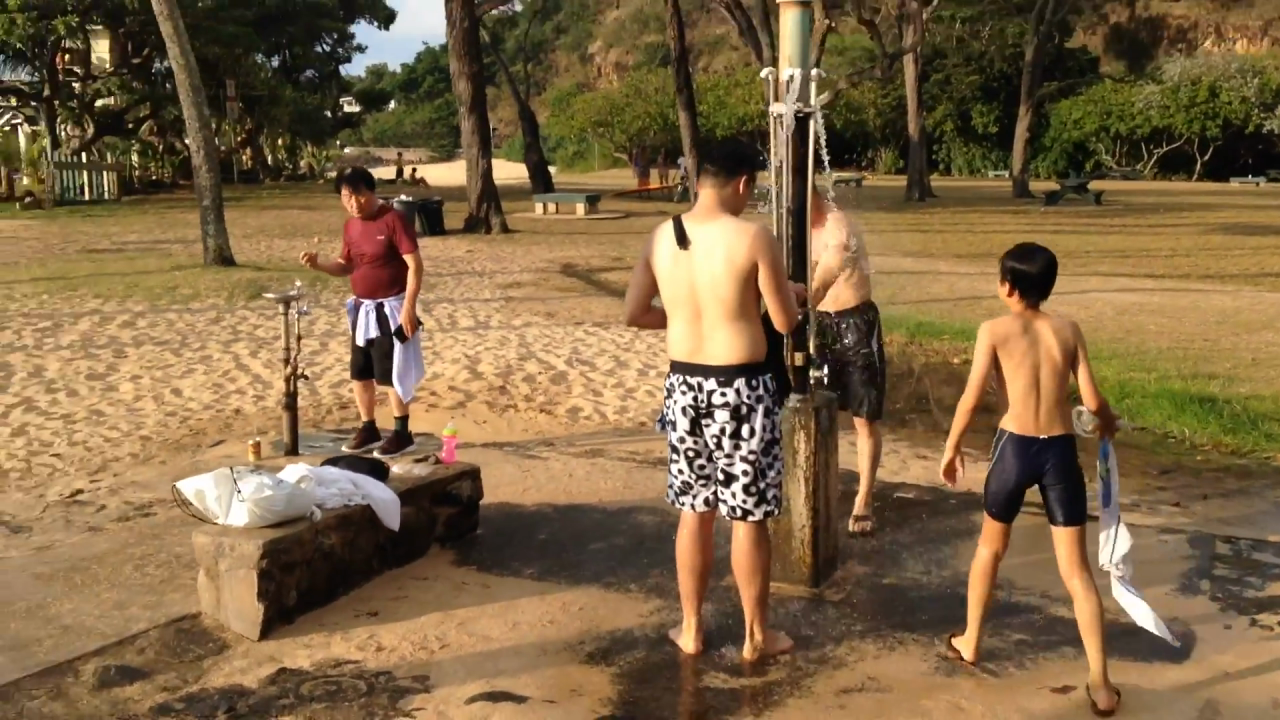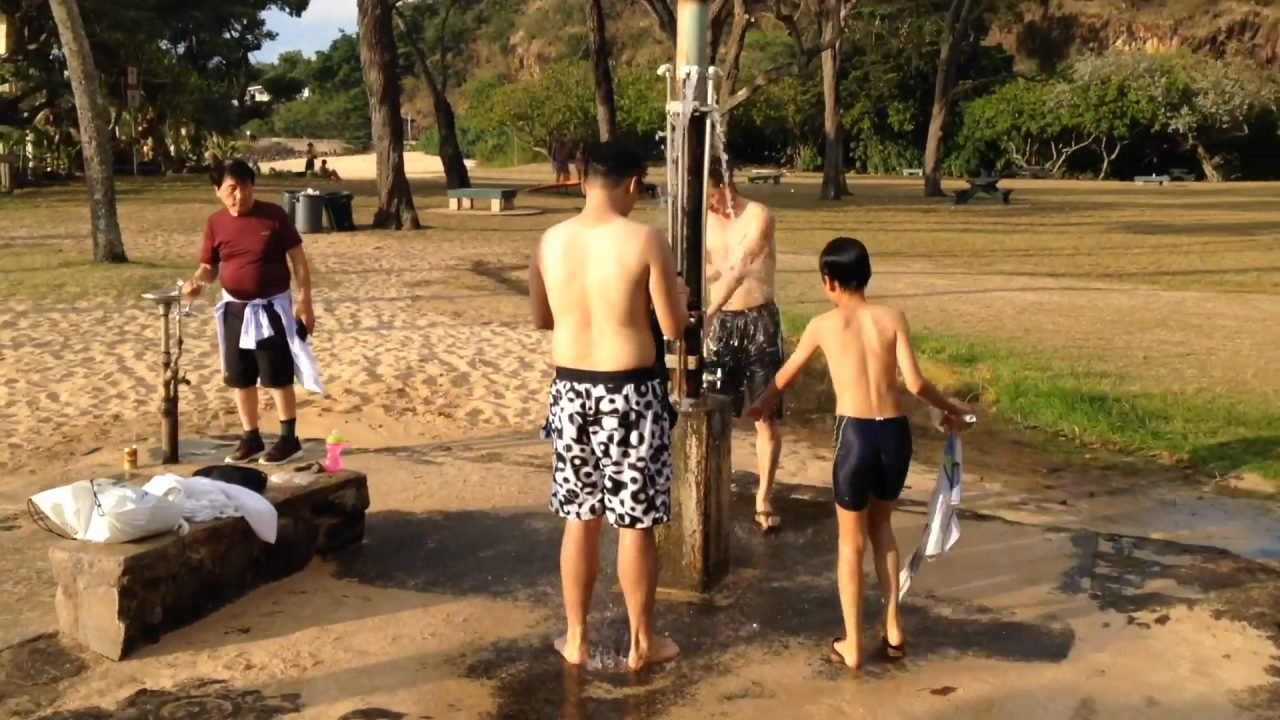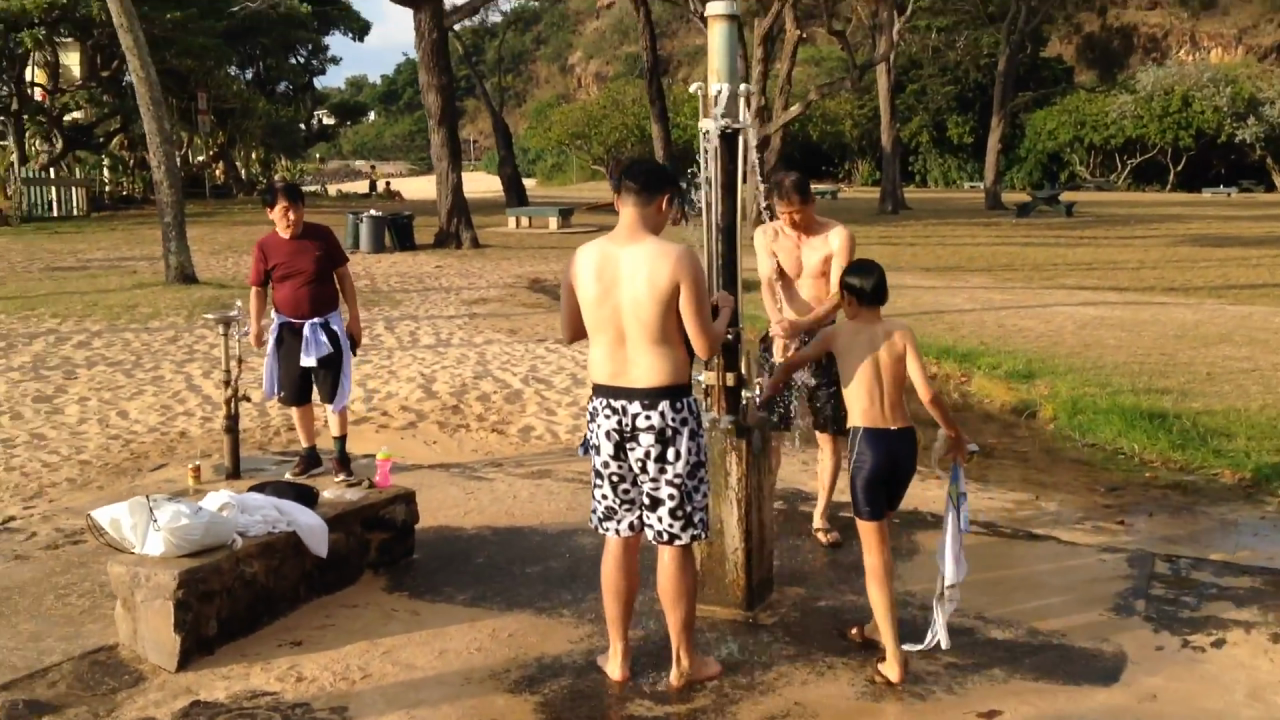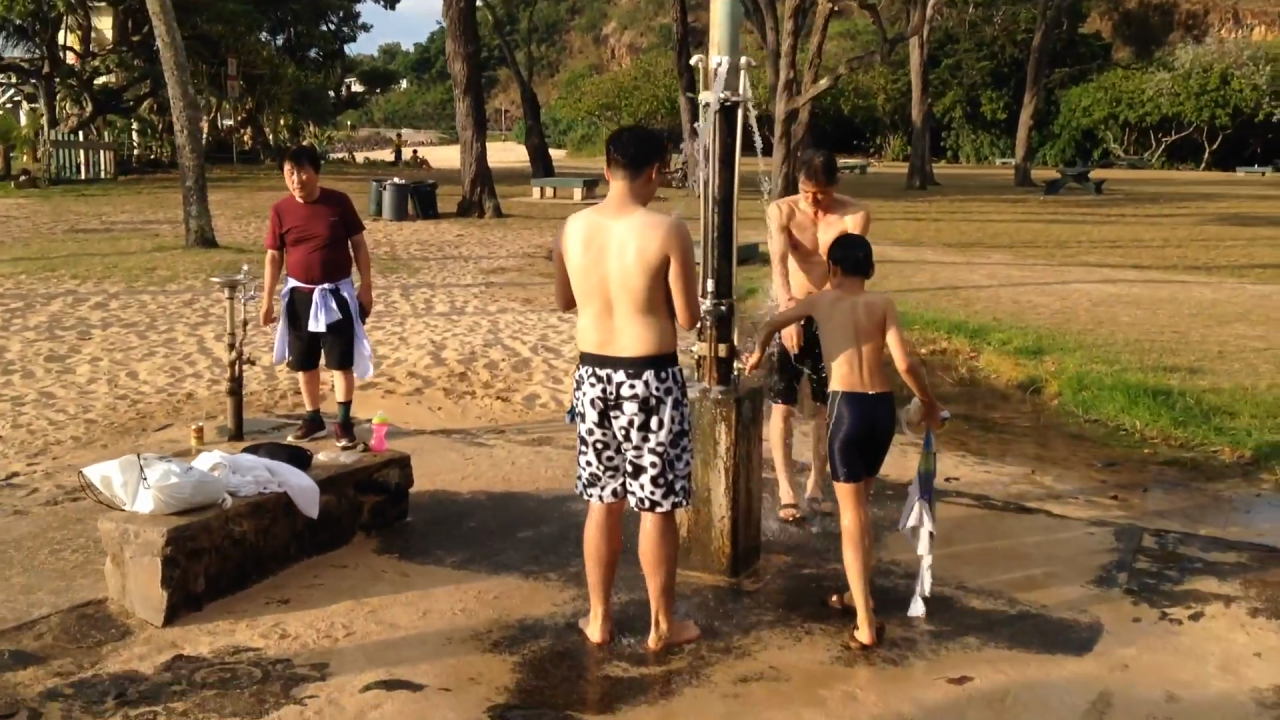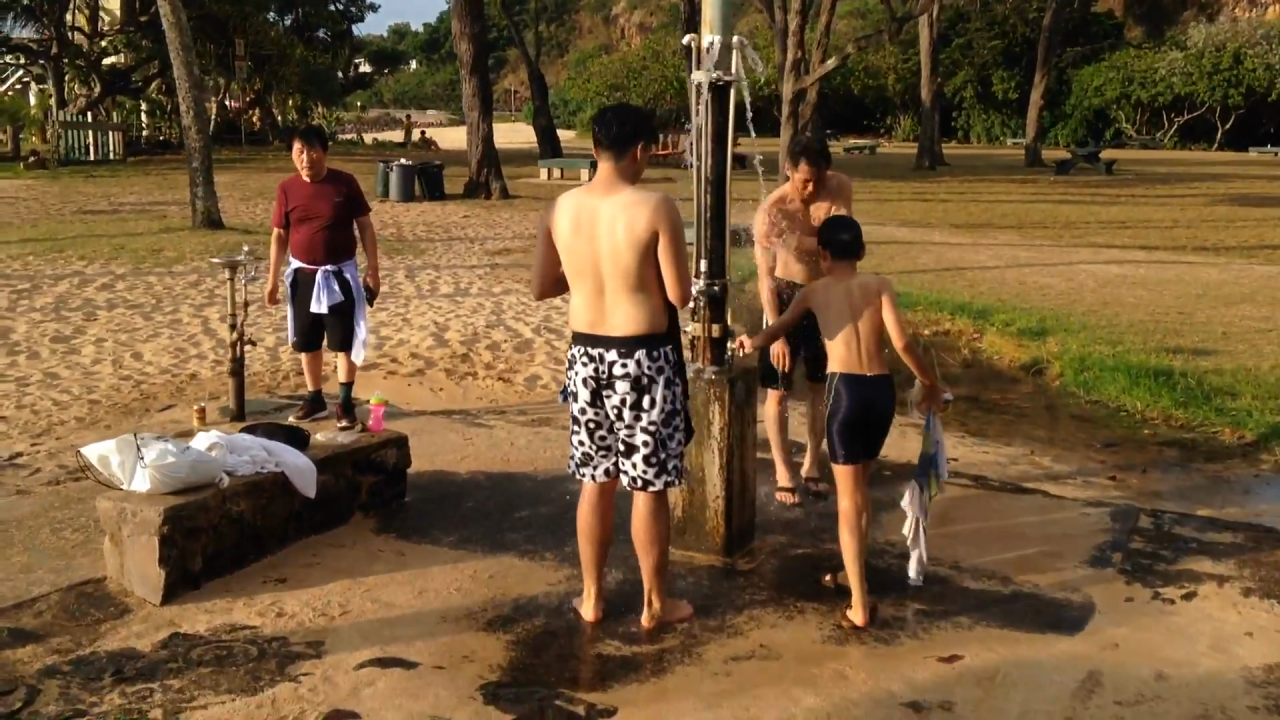
dt=0.4s
person 1, frame 1
left shoulder: (661, 237)
right shoulder: (754, 237)
left elbow: (633, 314)
right elbow: (784, 322)
right wrist: (792, 294)
left hip: (685, 384)
right hip: (741, 387)
left knee: (694, 510)
right knee: (749, 515)
left ankle: (691, 628)
right ankle: (757, 634)
person 1, frame 2
left shoulder: (550, 240)
right shoulder: (646, 239)
left elbow: (542, 320)
right elbow: (673, 328)
right wrist: (681, 293)
left hip: (571, 391)
right hip: (629, 393)
left knee: (580, 518)
right knee: (636, 523)
left ankle: (576, 638)
right ankle: (642, 642)
person 1, frame 3
left shoulder: (582, 258)
right shoulder: (677, 258)
left elbow: (571, 332)
right elbow: (705, 346)
right wrist: (724, 312)
left hip: (608, 408)
right hip: (664, 411)
left knee: (619, 534)
right knee: (674, 539)
left ankle: (618, 654)
right ankle: (684, 660)
person 1, frame 4
left shoulder: (573, 227)
right shoulder: (666, 231)
right elbow: (688, 319)
left hip: (593, 375)
right hip: (650, 379)
left knee: (602, 500)
right knee: (656, 506)
left ankle: (599, 617)
right ankle: (663, 624)
person 1, frame 5
left shoulder: (561, 208)
right shoulder: (655, 208)
left elbow: (541, 289)
right elbow: (680, 295)
right wrist: (677, 265)
left hip: (586, 355)
right hip: (642, 357)
left knee: (595, 480)
right knee: (648, 485)
left ankle: (592, 596)
right ankle: (655, 603)
person 2, frame 1
left shoulder: (994, 330)
right shoulder: (1068, 330)
left elbow: (971, 397)
right elbow: (1092, 399)
left wrist: (951, 448)
right wrist: (1108, 420)
left hip: (1015, 448)
right hip: (1061, 450)
left knee: (991, 545)
right knee: (1076, 569)
left ankle: (969, 640)
person 2, frame 2
left shoulder: (823, 324)
right shoulder: (892, 317)
left elbow: (785, 376)
right elbow: (915, 383)
left wrist: (760, 405)
right wrist: (950, 408)
left hip: (854, 432)
right hip: (895, 432)
left knee: (851, 541)
right knee: (880, 526)
left ankle: (852, 645)
right ankle: (893, 628)
person 2, frame 3
left shoulder: (837, 333)
right shoulder: (901, 332)
left elbow: (790, 365)
right elbow: (927, 394)
left wrist: (769, 388)
right wrist: (955, 434)
left hip: (867, 442)
right hip: (904, 441)
left knee: (874, 554)
right knee: (881, 538)
left ankle: (894, 661)
right ankle: (881, 627)
person 2, frame 4
left shoulder: (820, 301)
right shoulder: (883, 303)
left elbow: (773, 324)
right elbow: (904, 363)
left wrist: (758, 354)
right wrist: (929, 403)
left hip: (846, 407)
right hip: (882, 407)
left knee: (851, 515)
right knee: (860, 503)
left ankle: (865, 624)
right ankle: (859, 594)
person 2, frame 5
left shoulder: (814, 290)
right shoulder: (879, 284)
left elbow: (778, 330)
right elbow: (901, 341)
left wrist: (755, 342)
right wrist: (930, 382)
left hip: (845, 389)
right hip: (882, 389)
left knee: (849, 499)
right knee: (860, 487)
left ankle: (859, 606)
right ankle: (852, 575)
person 3, frame 1
left shoulder: (839, 229)
right shoulder: (804, 224)
left elbow: (819, 287)
left hip: (856, 322)
right hip: (822, 321)
left knee: (865, 419)
left ankle: (863, 501)
person 3, frame 2
left shoulder: (758, 216)
right shoulder: (704, 217)
left elbow: (738, 271)
right elbow: (702, 268)
left wrist: (706, 315)
left hip: (759, 322)
right hip: (722, 322)
left knee: (767, 419)
left ankle: (764, 499)
person 3, frame 3
left shoulder: (838, 236)
right shoulder: (766, 235)
left elbow: (836, 296)
right elbow: (769, 285)
left wrist: (800, 325)
right wrist: (779, 325)
right hip: (781, 339)
left knee: (829, 436)
right knee: (769, 434)
left ankle: (821, 515)
person 3, frame 4
left shoulder: (856, 214)
right shoulder: (781, 211)
right elbow: (778, 263)
left wrist: (807, 302)
right wrist: (786, 314)
right hip: (788, 314)
left knee: (827, 407)
right knee: (783, 407)
left ankle: (816, 485)
right ankle: (786, 491)
person 3, frame 5
left shoulder: (841, 187)
right shoulder: (770, 210)
right elbow: (765, 277)
left wrist: (794, 241)
right wrist: (776, 334)
right hip: (786, 295)
left knee: (821, 387)
right knee: (777, 391)
left ankle: (811, 465)
right ankle: (783, 473)
person 4, frame 1
left shoulder: (393, 219)
right shoulder: (351, 225)
left elbow: (415, 265)
right elbow: (345, 266)
left wrist: (408, 307)
right wrist: (317, 263)
left hip: (390, 308)
right hip: (362, 308)
left knee: (392, 374)
right knee: (360, 372)
left ankle: (402, 434)
right ankle: (368, 430)
person 4, frame 2
left shoulder: (273, 215)
right shoulder: (215, 223)
left elbow: (298, 258)
right elbow: (209, 267)
left wrist: (304, 301)
right wrist: (195, 281)
left hip: (273, 307)
right hip: (235, 310)
left knee: (278, 377)
right knee: (239, 379)
left ankle: (289, 440)
right ankle: (251, 439)
person 4, frame 3
left shoulder: (322, 235)
right shoulder: (265, 247)
left elbow: (343, 276)
right elbow: (258, 290)
left wrist: (354, 318)
right wrist: (256, 324)
left hip: (325, 326)
right hip: (289, 331)
left knee: (333, 394)
right knee: (296, 397)
left ankle: (340, 456)
right ankle: (310, 455)
person 4, frame 4
left shoulder: (339, 202)
right shoulder: (281, 210)
left elbow: (358, 244)
right elbow: (274, 256)
left wrist: (365, 287)
right wrist: (268, 299)
left hip: (337, 292)
right hip: (300, 294)
left knee: (341, 361)
right knee: (303, 361)
left ankle: (344, 421)
right ankle: (313, 419)
person 4, frame 5
left shoulder: (345, 183)
right shoulder: (287, 189)
left elbow: (365, 226)
right elbow: (279, 236)
left wrist: (372, 269)
right wrist: (272, 278)
left hip: (340, 273)
right hip: (303, 275)
left knee: (344, 341)
right knee: (306, 342)
left ankle: (345, 402)
right ankle: (315, 399)
